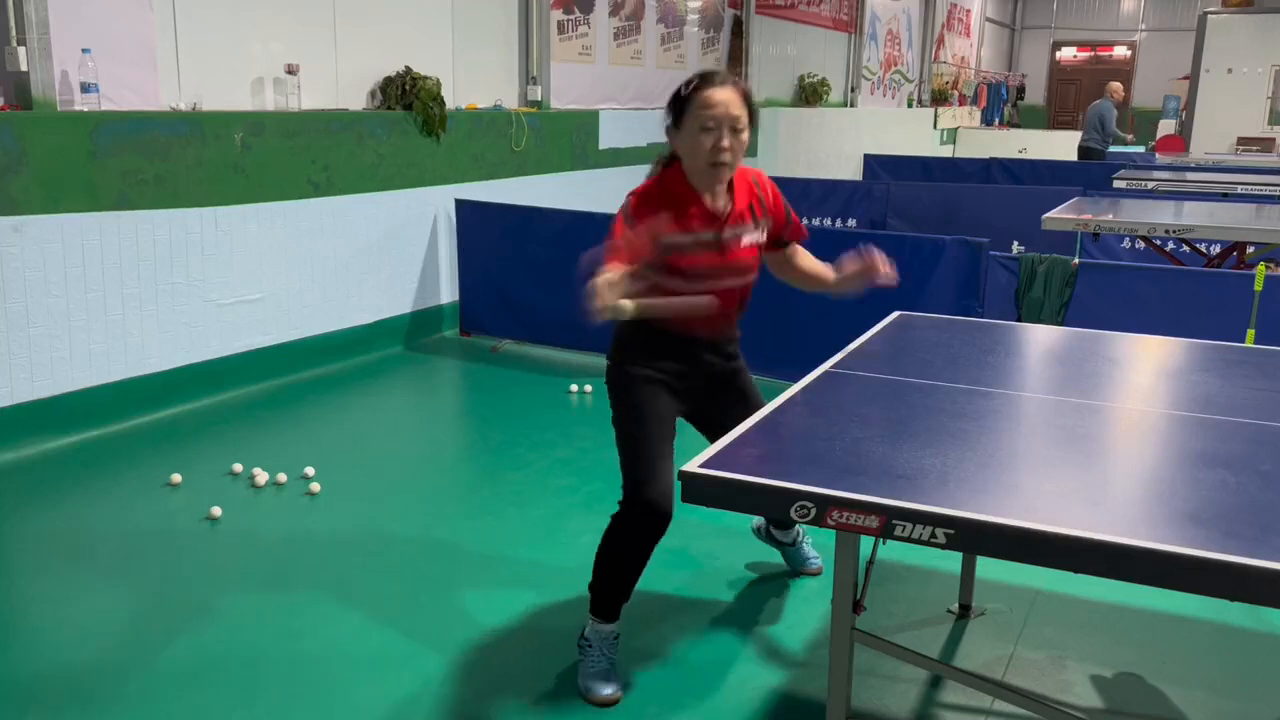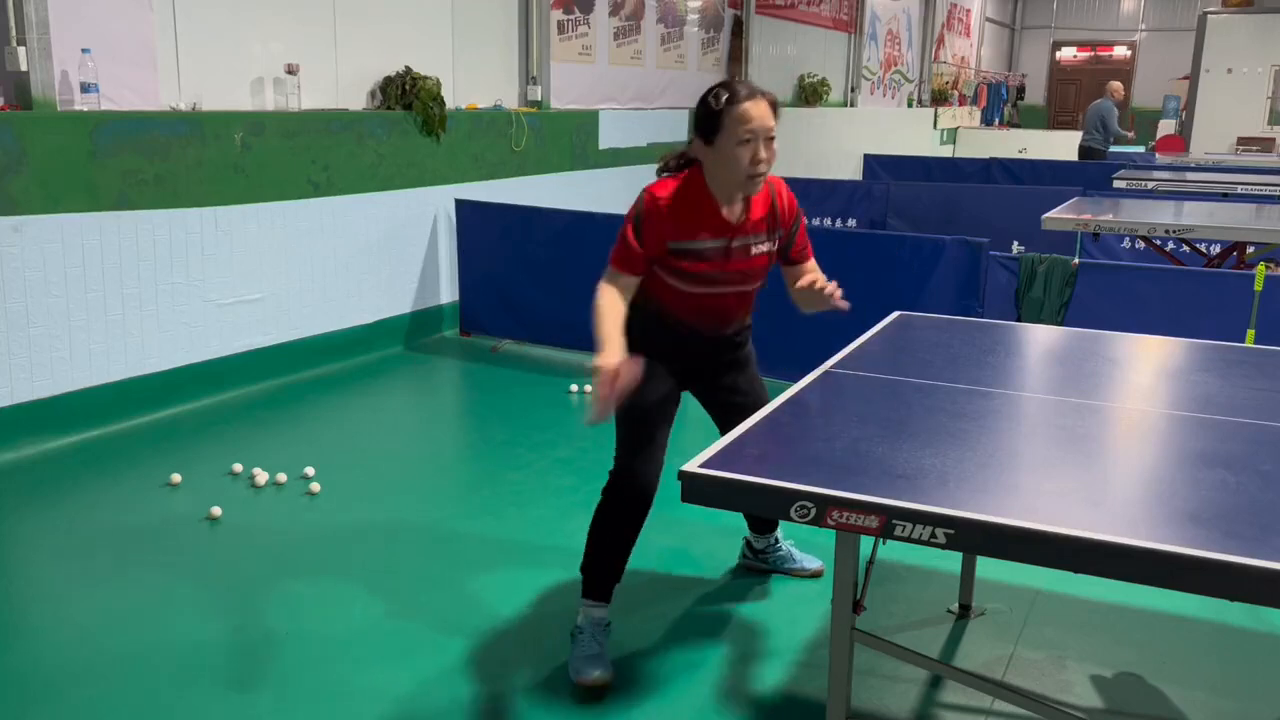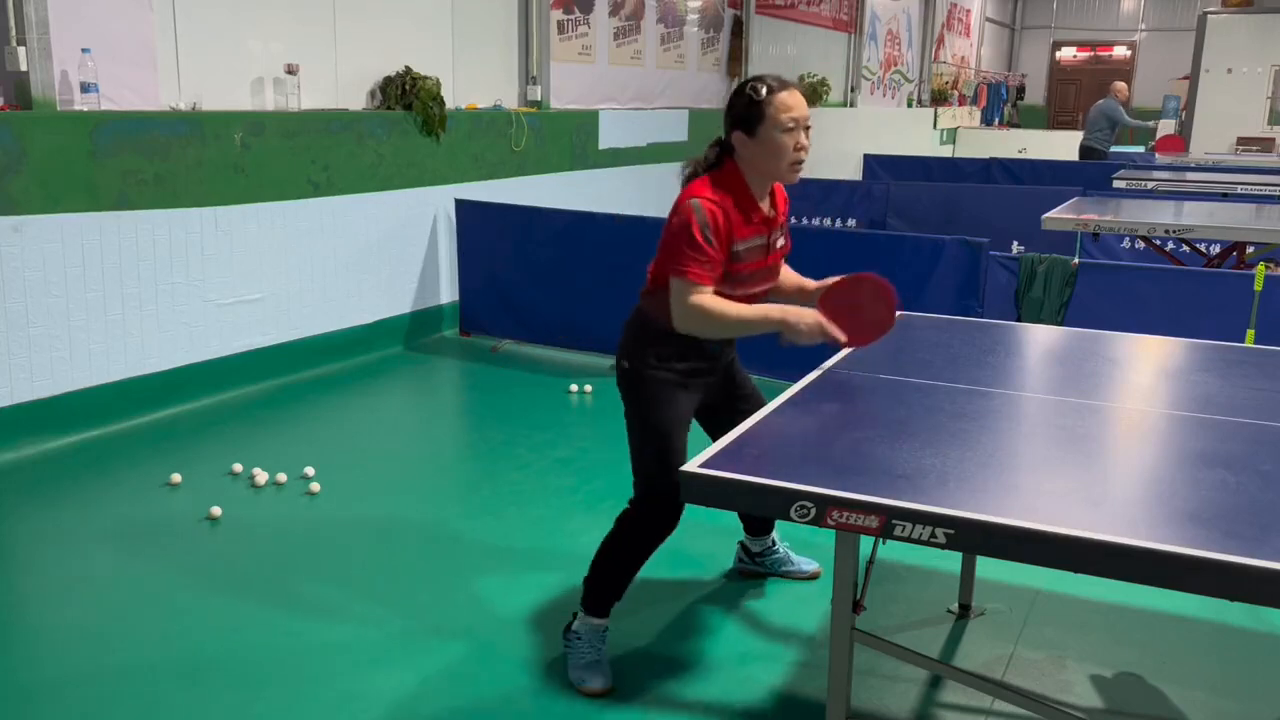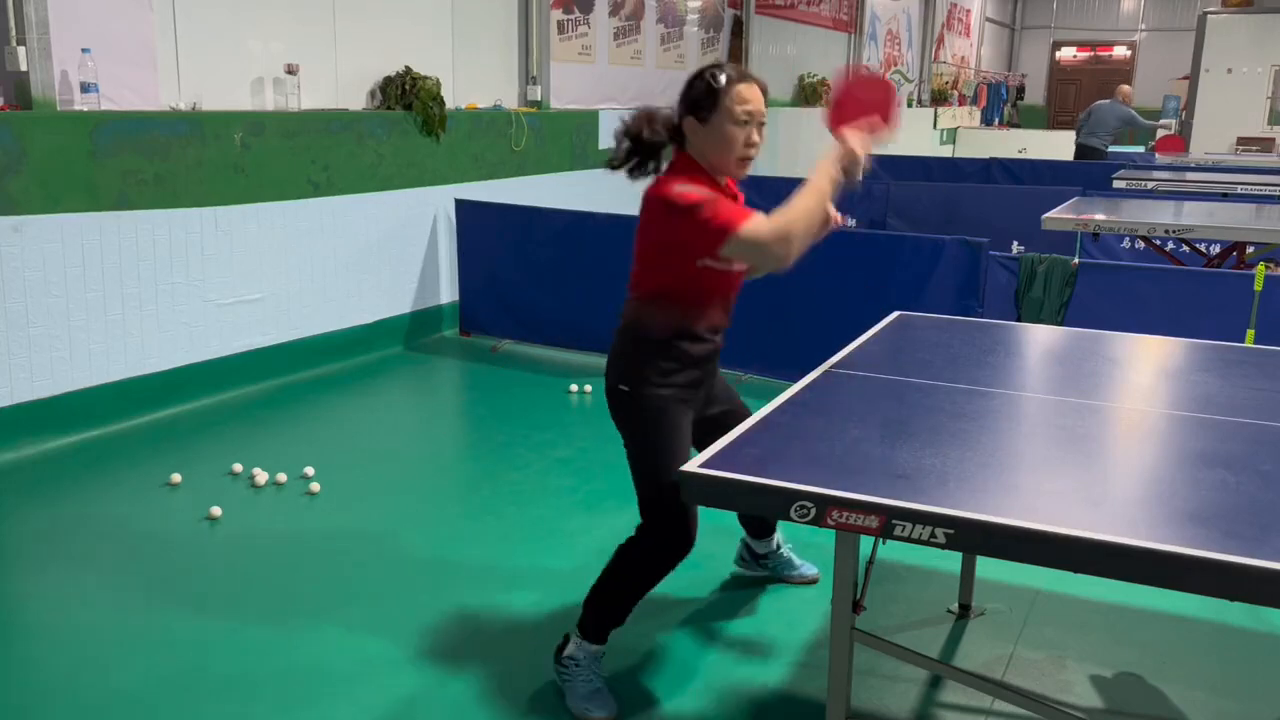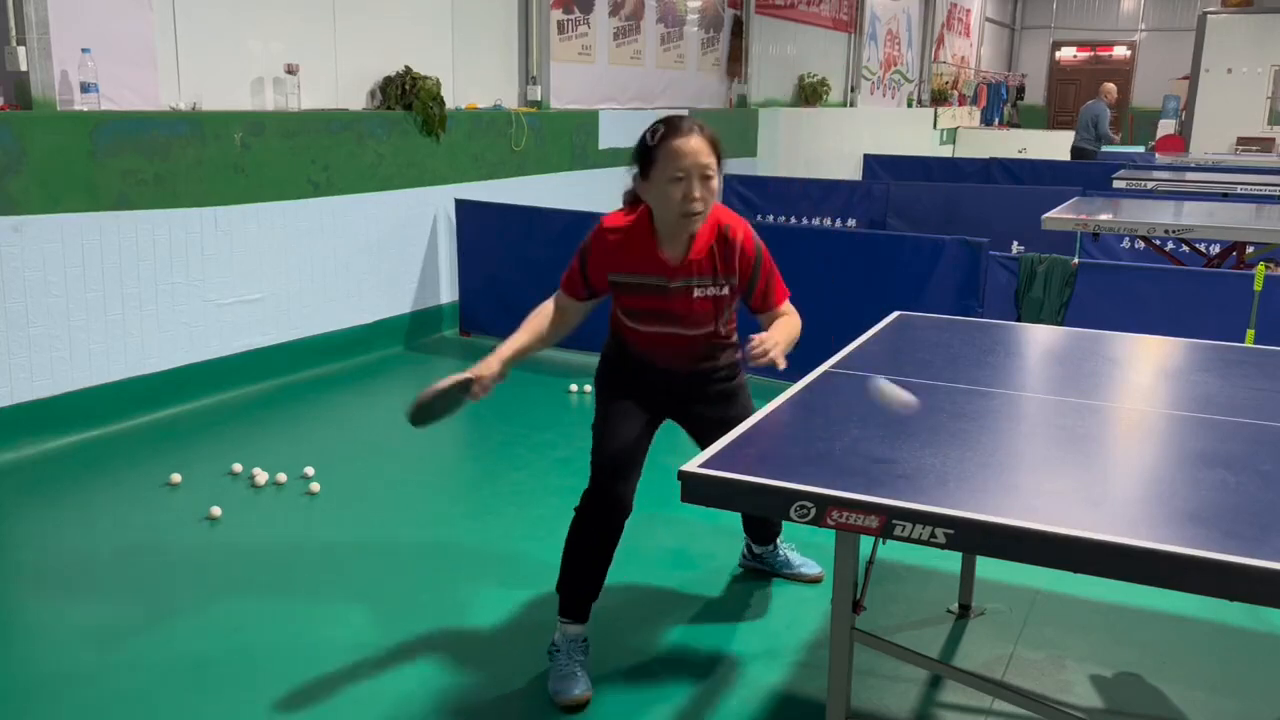
dt=1s
person 1, frame 1
left shoulder: (757, 190)
right shoulder: (649, 203)
left elbow: (794, 263)
right elbow: (603, 296)
left wrist: (843, 278)
right wrist: (617, 298)
left hip: (717, 358)
right hip: (647, 363)
right knee: (650, 502)
left ankle: (780, 529)
right ankle: (599, 632)
person 1, frame 2
left shoulder: (780, 202)
right shoulder: (661, 204)
left elbow: (803, 270)
right elbow: (614, 286)
left wrist: (817, 286)
right wrist: (611, 347)
left hip: (728, 347)
right hip: (658, 349)
right knee: (634, 478)
left ankle: (763, 542)
right ankle: (591, 620)
person 1, frame 3
left shoulder: (776, 198)
right shoulder: (705, 207)
right elbow: (688, 312)
left wrist: (817, 292)
right wrist: (783, 317)
left hip: (718, 357)
right hip: (659, 360)
right knee: (661, 501)
left ankle: (758, 548)
right ankle: (586, 628)
person 1, frame 4
left shoulder: (715, 183)
right shoulder: (680, 197)
left elbow: (752, 256)
right elbow: (772, 244)
left wrist: (812, 222)
right wrist: (837, 161)
left hip: (692, 370)
right hip: (649, 379)
right knee: (671, 529)
left ankle: (760, 549)
right ankle: (579, 652)
person 1, frame 5
left shoulder: (736, 239)
right shoulder: (611, 239)
left elbow: (780, 312)
right elbow: (562, 311)
left wrist: (777, 340)
right wrist: (496, 362)
left hip: (713, 380)
right hip: (634, 378)
right knee: (607, 499)
left ankle: (764, 551)
right ankle: (569, 638)
